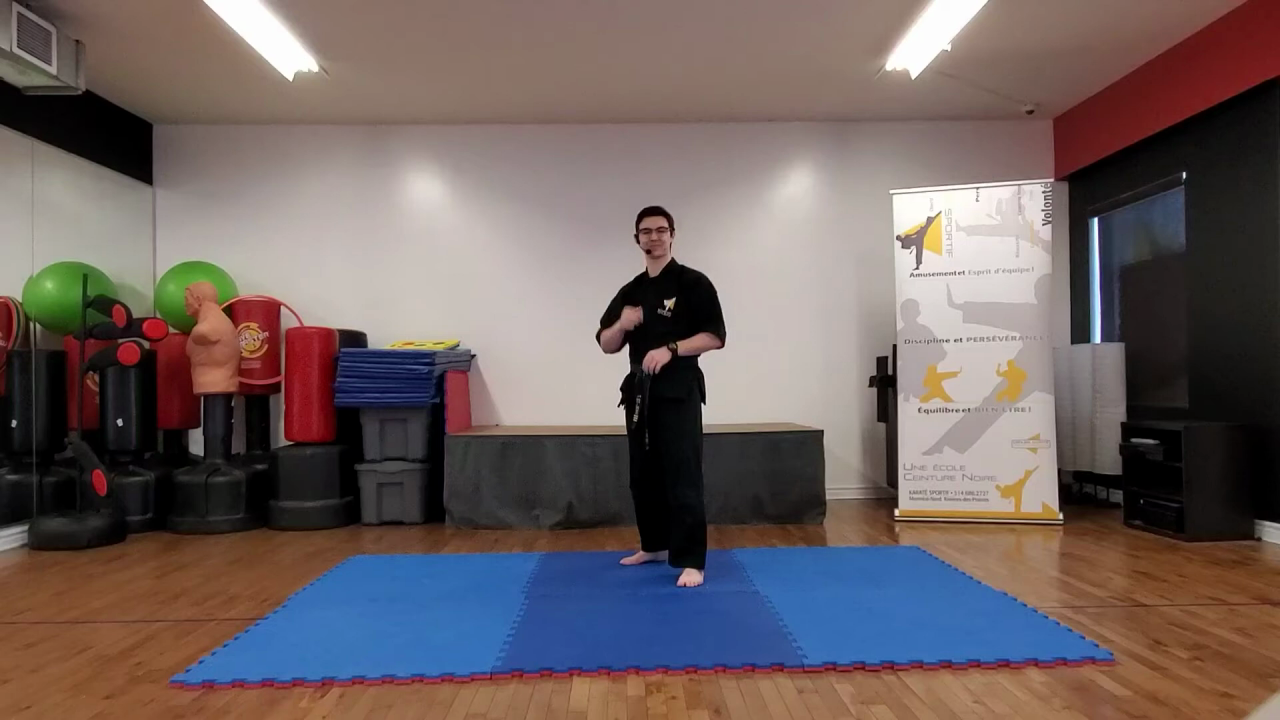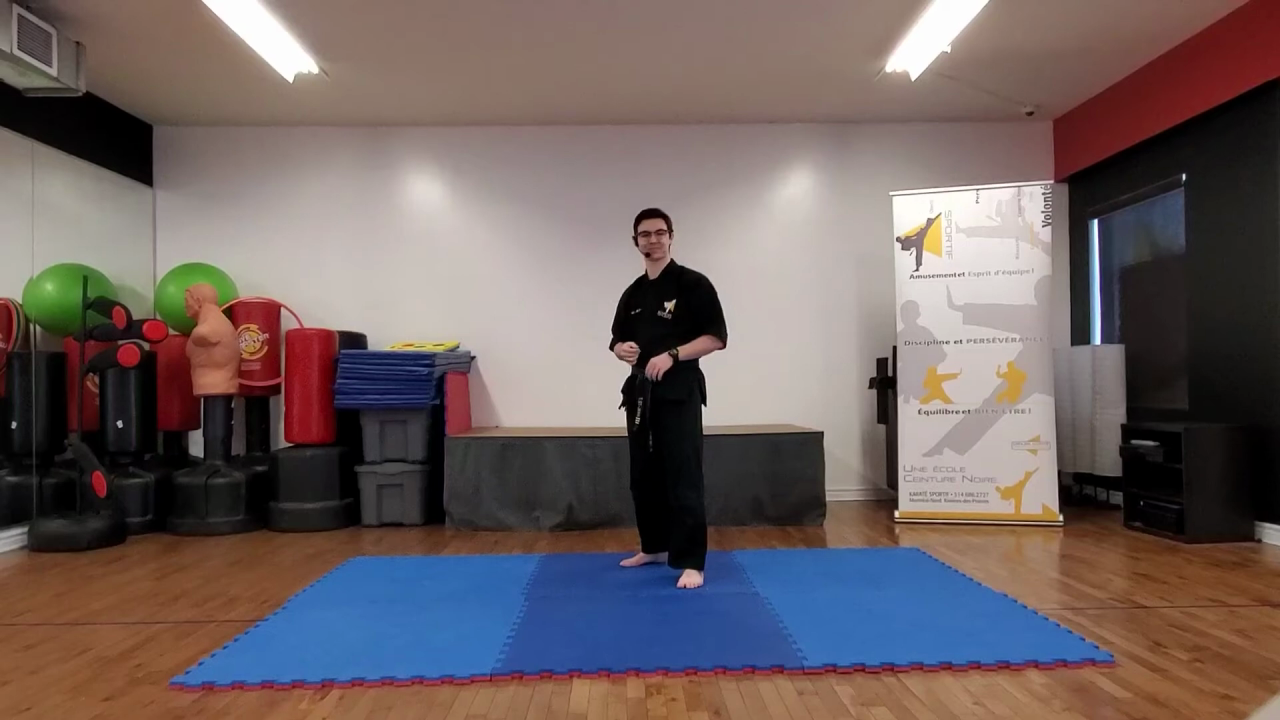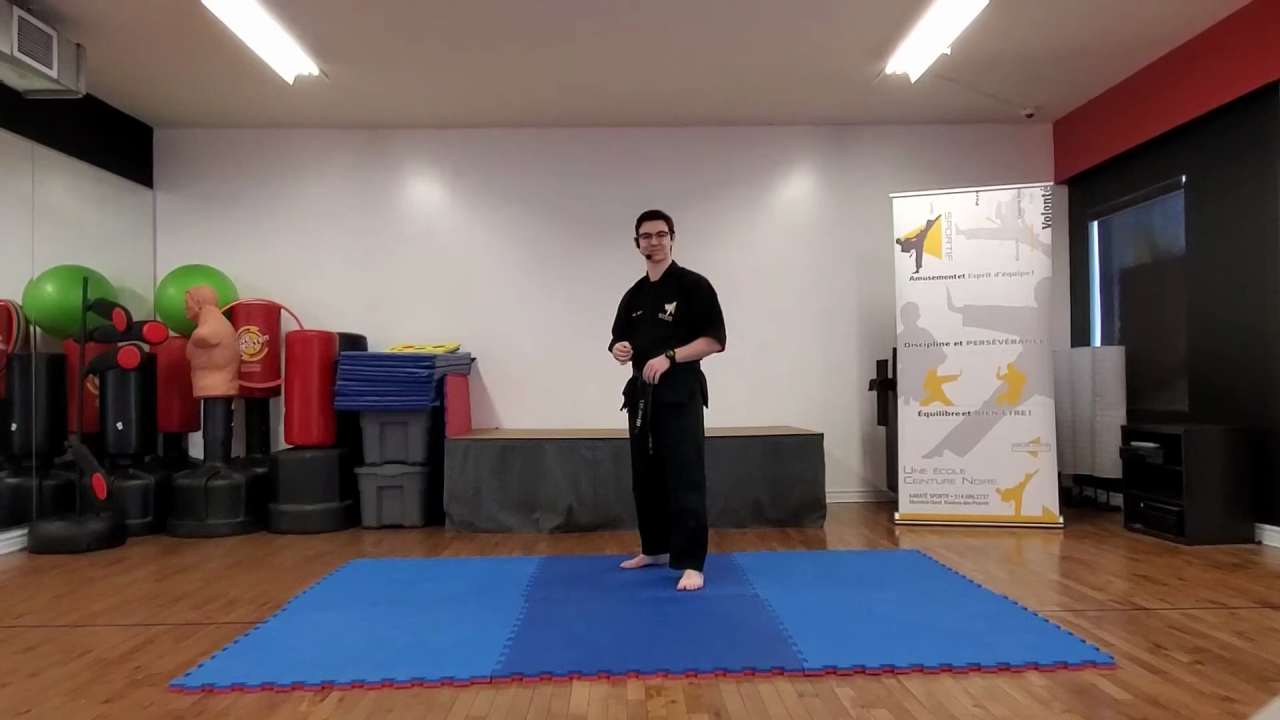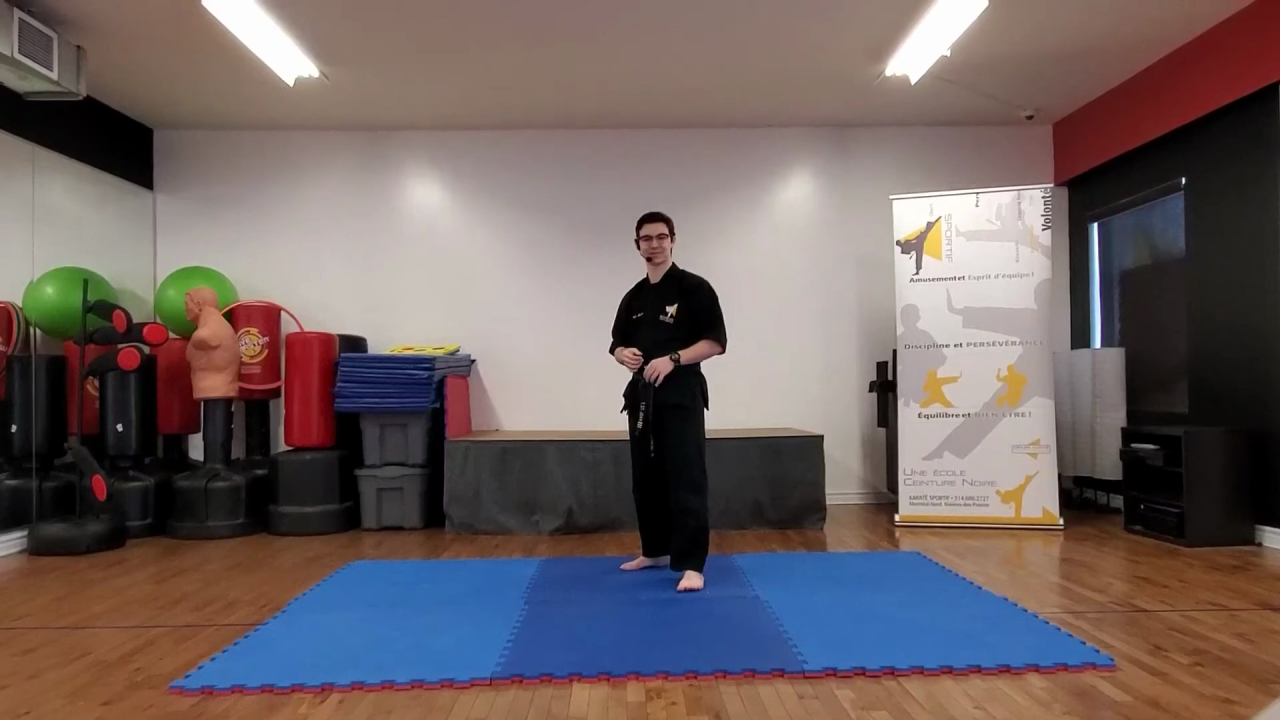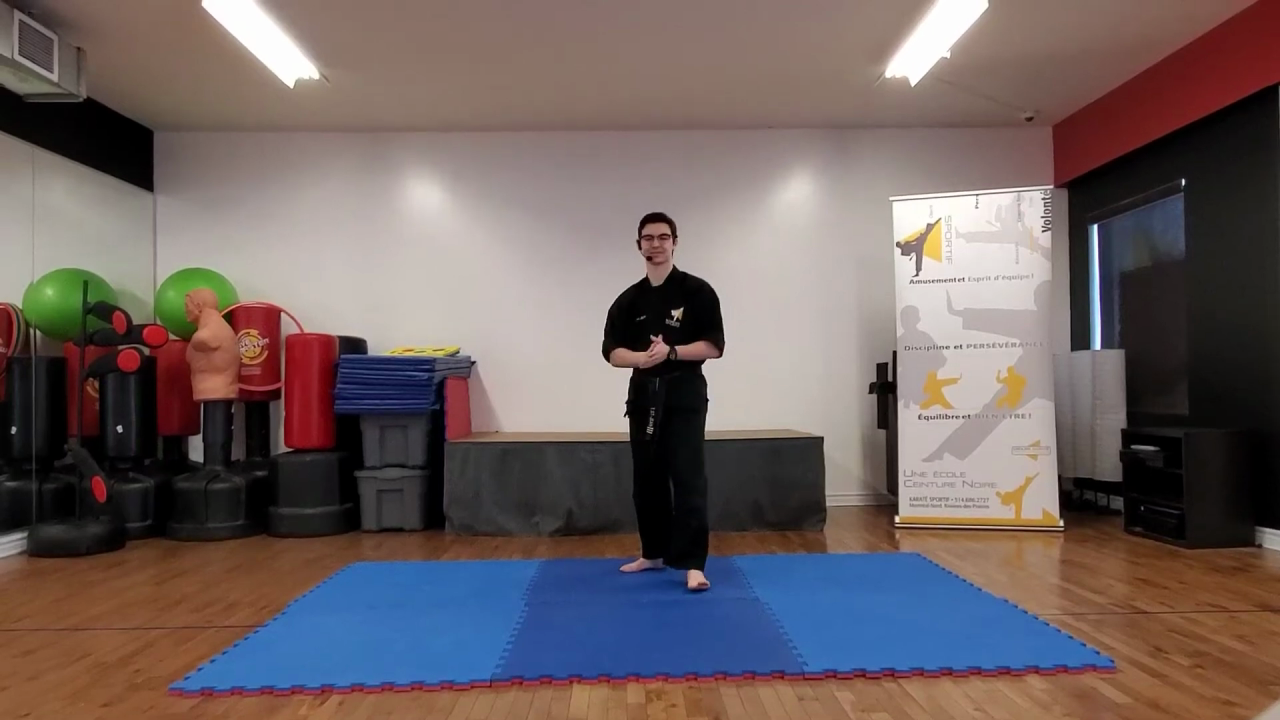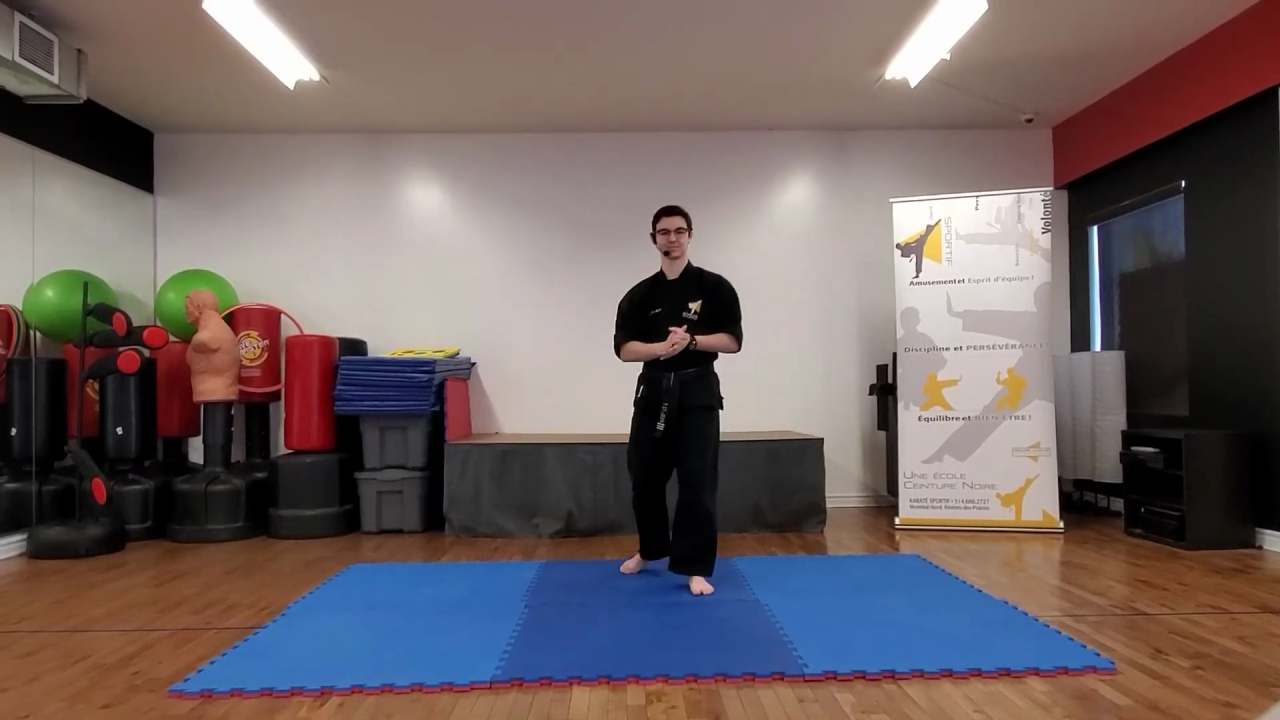
dt=0.3s
person 1, frame 1
left shoulder: (693, 283)
right shoulder: (631, 291)
left elbow: (715, 336)
right elbow: (606, 343)
left wrist: (670, 349)
right wrist: (621, 325)
left hip: (679, 388)
right hip: (640, 389)
left knee: (683, 475)
right knee: (644, 474)
left ankle: (691, 561)
right ankle: (654, 545)
person 1, frame 2
left shoulder: (692, 284)
right shoulder: (633, 294)
left elbow: (716, 338)
right elbow: (619, 340)
left wrist: (672, 354)
right wrist: (624, 349)
left hip: (679, 390)
right hip: (641, 391)
left knee: (684, 476)
right knee: (644, 475)
left ankle: (691, 562)
right ankle: (654, 546)
person 1, frame 3
left shoulder: (693, 286)
right shoulder: (634, 295)
left elbow: (715, 340)
right elbow: (621, 338)
left wrist: (669, 357)
right wrist: (619, 349)
left hip: (680, 391)
right hip: (642, 392)
left knee: (685, 477)
right knee: (646, 476)
left ankle: (691, 563)
right ankle: (655, 548)
person 1, frame 4
left shoulder: (694, 288)
right shoulder: (633, 297)
left elbow: (716, 343)
right elbow: (620, 343)
left wrist: (672, 359)
right wrist: (624, 355)
left hip: (681, 394)
right hip: (643, 394)
left knee: (686, 478)
right knee: (646, 478)
left ankle: (691, 564)
right ankle: (656, 550)
person 1, frame 5
left shoulder: (697, 291)
right shoulder: (628, 300)
left elbow: (713, 346)
right elbow: (613, 352)
left wrist: (672, 352)
right wrist: (645, 357)
left hip: (685, 394)
right hip: (645, 396)
left knee: (688, 479)
right knee: (647, 481)
left ankle: (692, 564)
right ankle: (655, 552)
person 1, frame 6
left shoulder: (714, 287)
right shoulder: (640, 294)
left elbow: (732, 340)
right elbow: (625, 348)
left wrist: (691, 340)
right wrist: (663, 347)
left hip: (698, 392)
right hip: (653, 392)
left knee: (698, 482)
right knee: (645, 477)
left ankle: (696, 568)
right ankle: (651, 549)
